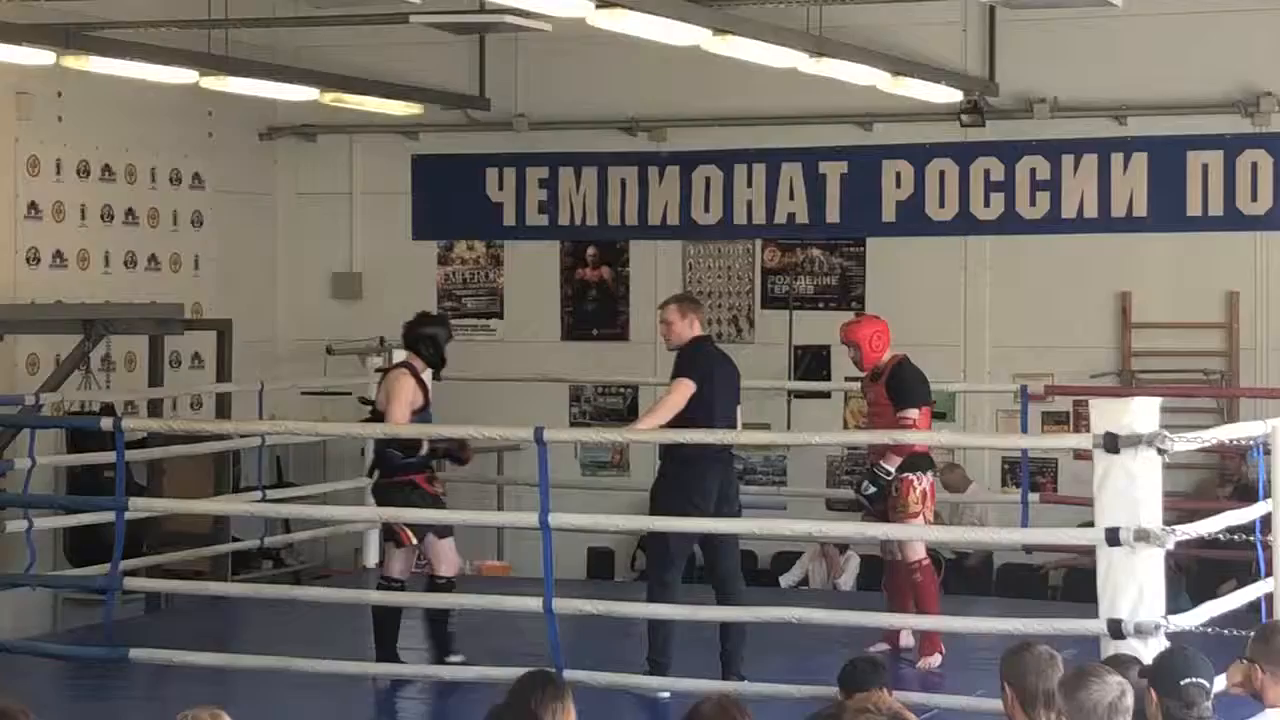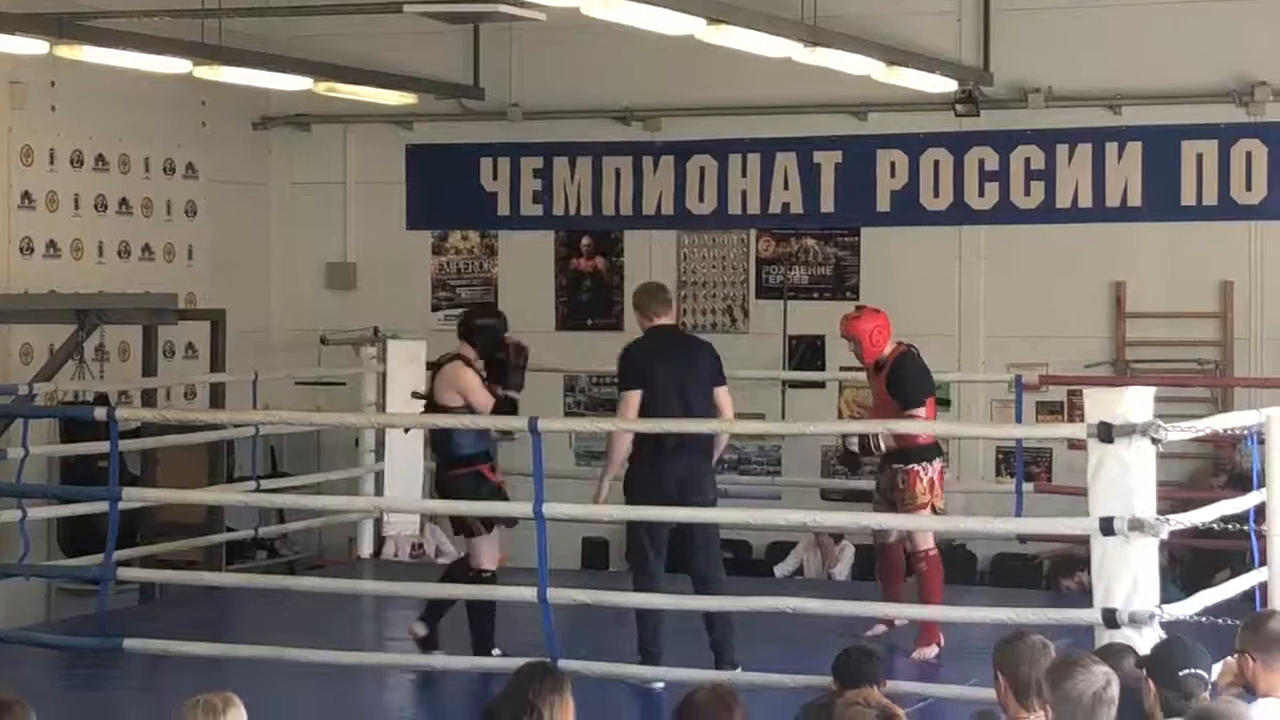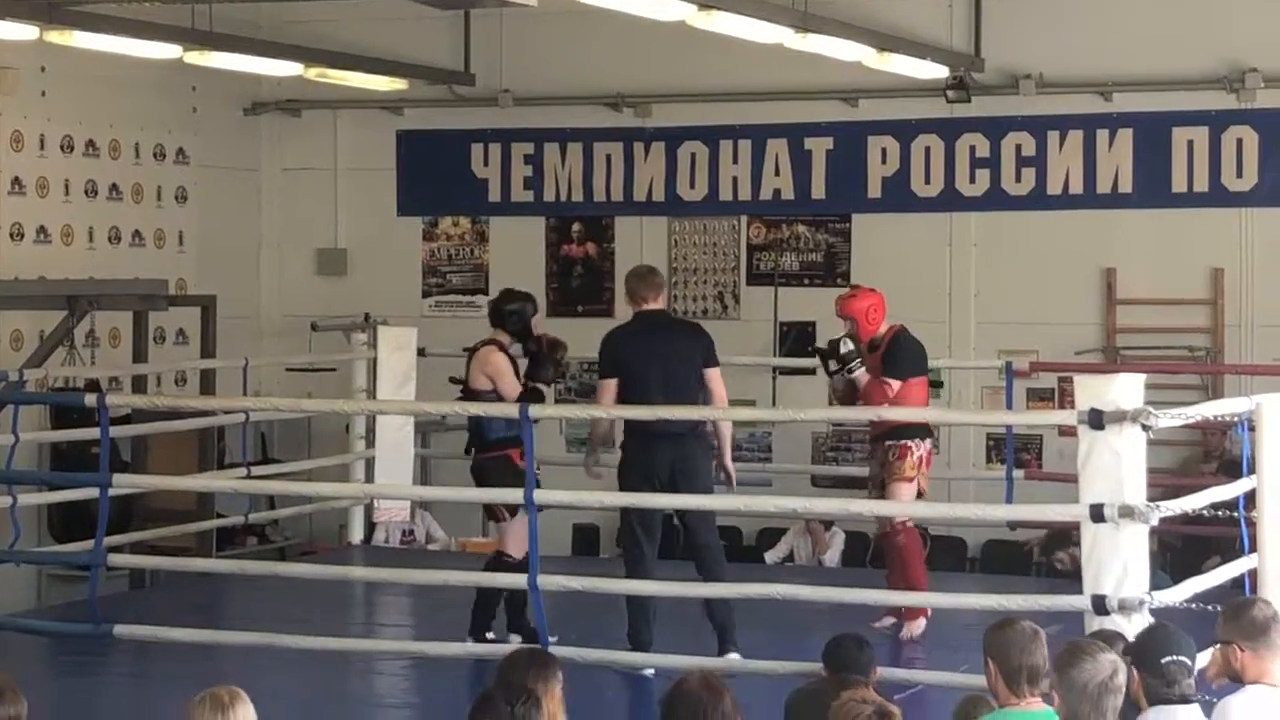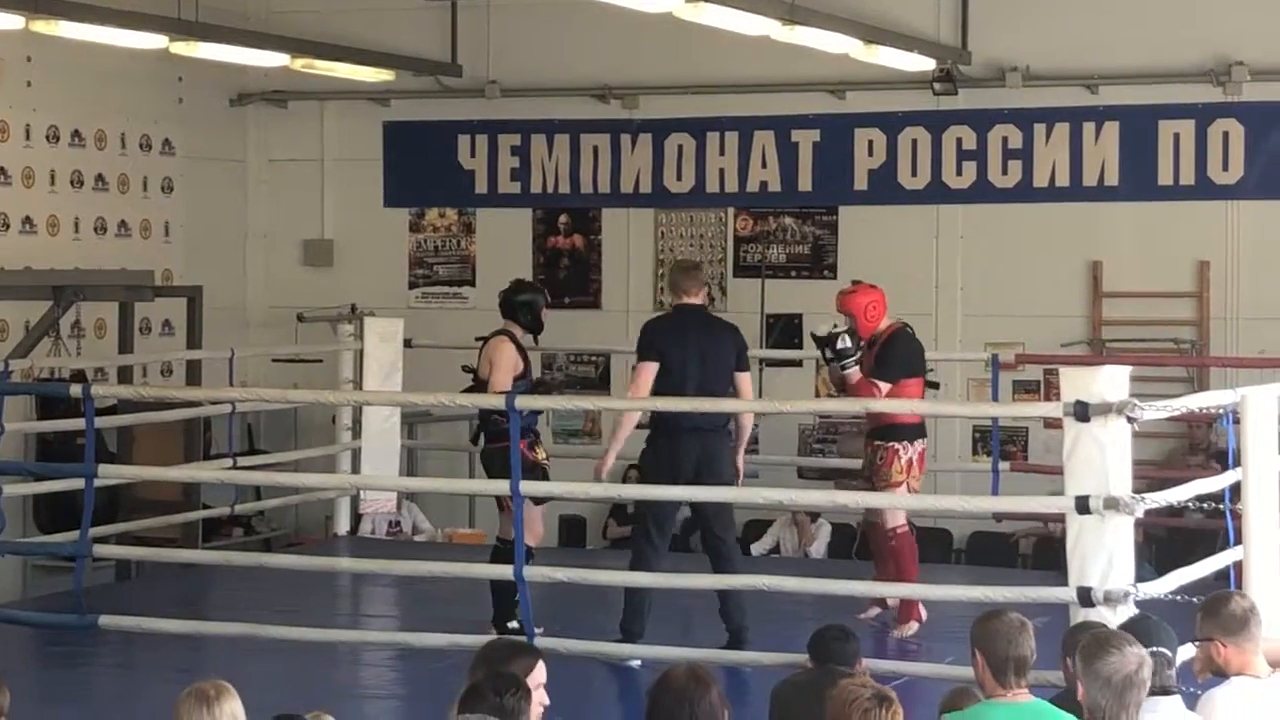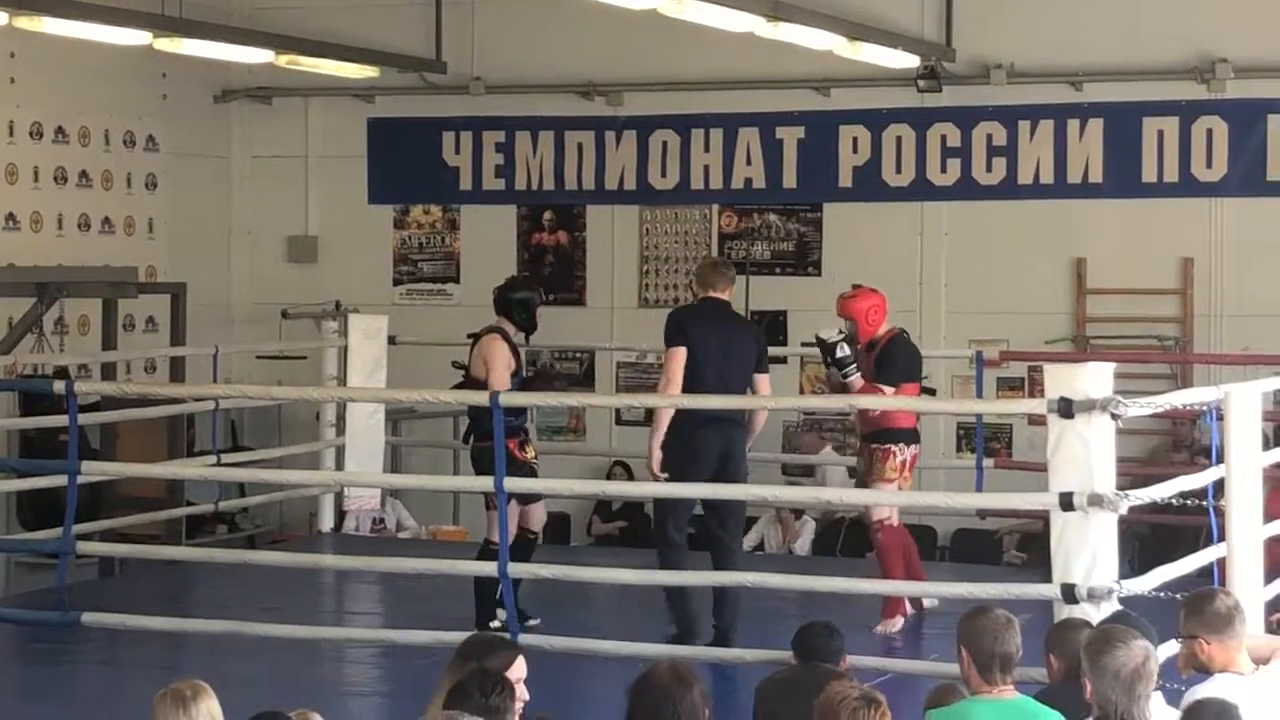
dt=0.4s
person 1, frame 1
left shoulder: (693, 356)
right shoulder: (726, 363)
left elbow: (675, 399)
left wrist: (633, 429)
left hip: (685, 474)
right hip: (722, 475)
left knee: (663, 576)
right knee: (727, 575)
left ankle: (659, 671)
right ankle: (734, 672)
person 1, frame 2
left shoulder: (636, 353)
right shoulder: (703, 350)
left elbow: (626, 423)
right elbow: (726, 415)
left wrist: (606, 478)
left hip: (652, 468)
right hip: (696, 466)
left knee: (648, 567)
right knee: (708, 565)
left ankle: (651, 662)
right ankle: (726, 659)
person 1, frame 3
left shoulder: (617, 340)
right shoulder: (694, 334)
left elbow: (605, 409)
right elbow: (719, 399)
left wrist: (593, 455)
right wrist: (725, 454)
left hip: (643, 453)
right hip: (690, 451)
left knee: (640, 555)
right knee: (706, 546)
left ankle: (641, 649)
right ankle: (727, 641)
person 1, frame 4
left shoulder: (657, 330)
right shoulder: (729, 333)
left elbow: (638, 396)
right elbow: (746, 402)
left wrist: (611, 451)
right wrist: (738, 452)
left hip: (669, 445)
right hip: (715, 447)
left knee: (648, 546)
right knee: (723, 544)
left ankle: (632, 639)
right ankle: (739, 639)
person 1, frame 5
left shoulder: (683, 318)
right shoulder: (750, 331)
left elbow: (672, 382)
right elbow: (762, 403)
left wrist: (655, 441)
left hip: (691, 434)
right hip: (731, 438)
left knee: (671, 531)
right knee: (726, 541)
left ankle: (686, 628)
right ankle: (725, 635)
person 2, frame 1
left shoulder: (410, 378)
right shoulder: (404, 380)
right elbow: (397, 440)
left wrist: (439, 446)
right wrist: (441, 448)
left hip: (405, 485)
right hip: (407, 487)
left knee: (396, 574)
right knee: (446, 568)
left ankle: (385, 657)
right ankle: (444, 655)
person 2, frame 2
left shoulder: (456, 367)
right shoulder: (461, 372)
left elbow: (481, 411)
right elbow: (500, 418)
left wrist: (498, 378)
right wrist: (512, 382)
left hip: (461, 473)
right hip: (470, 475)
left knee: (476, 558)
right knee: (486, 565)
left ankle: (428, 622)
right ankle: (483, 651)
person 2, frame 3
left shoulder: (495, 353)
right shoulder: (493, 356)
left elbow: (514, 401)
right elbow: (523, 406)
left wrist: (538, 368)
right wrist: (544, 373)
left hip: (505, 459)
right hip: (502, 461)
left knee: (520, 545)
right knee: (512, 550)
left ankle: (519, 627)
right ankle: (479, 631)
person 2, frame 4
left shoulder: (506, 344)
right shoulder: (504, 347)
right elbow: (498, 406)
left wrist: (535, 395)
left hip: (515, 450)
right hip: (510, 451)
left knee: (511, 537)
right knee: (527, 538)
left ankle: (505, 617)
right ankle: (504, 622)
person 2, frame 5
left shoulder: (498, 341)
right shoulder: (495, 344)
right elbow: (504, 404)
left wrist: (530, 385)
right wrist: (535, 391)
left hip: (511, 448)
right hip: (499, 449)
left knee: (534, 522)
right knee: (500, 537)
left ankle: (504, 603)
right ankle: (486, 621)
person 3, frame 1
left shoulder: (905, 375)
right shoulder: (871, 378)
left elbow: (908, 433)
left wrist: (880, 473)
right wrist: (873, 474)
left hip: (909, 474)
right hip: (887, 474)
left knee: (912, 554)
right knee: (892, 554)
left ankle: (933, 642)
right ankle: (900, 631)
person 3, frame 2
left shoulder: (906, 367)
right shoulder: (879, 366)
left elbow: (914, 427)
left wrist: (869, 444)
right wrist: (863, 443)
left hip: (917, 463)
right hip: (894, 462)
left knee: (920, 544)
right knee: (884, 535)
left ankle: (931, 632)
person 3, frame 3
left shoulder: (902, 345)
right shoulder: (868, 348)
left elbow: (880, 397)
right elbow: (845, 400)
left wrist: (853, 363)
right wrist: (835, 367)
left hip: (909, 440)
right hip: (883, 442)
left knee: (898, 519)
right knee: (886, 526)
left ankle: (919, 603)
right ankle: (900, 603)
person 3, frame 4
left shoulder: (899, 344)
right shoulder: (874, 342)
left elbow: (870, 396)
right elbow: (849, 389)
left wrist: (847, 359)
right wrist: (833, 357)
left hip: (900, 440)
right hip: (880, 438)
left knee: (893, 522)
right knee: (874, 519)
left ankle: (911, 608)
right ankle: (886, 593)
person 3, frame 5
left shoulder: (898, 349)
right shoulder: (868, 348)
right elbow: (842, 391)
left wrist: (848, 366)
right wrist: (831, 361)
left hip: (895, 443)
right hip: (873, 442)
left knee: (879, 517)
right knee: (889, 521)
left ankle: (896, 605)
